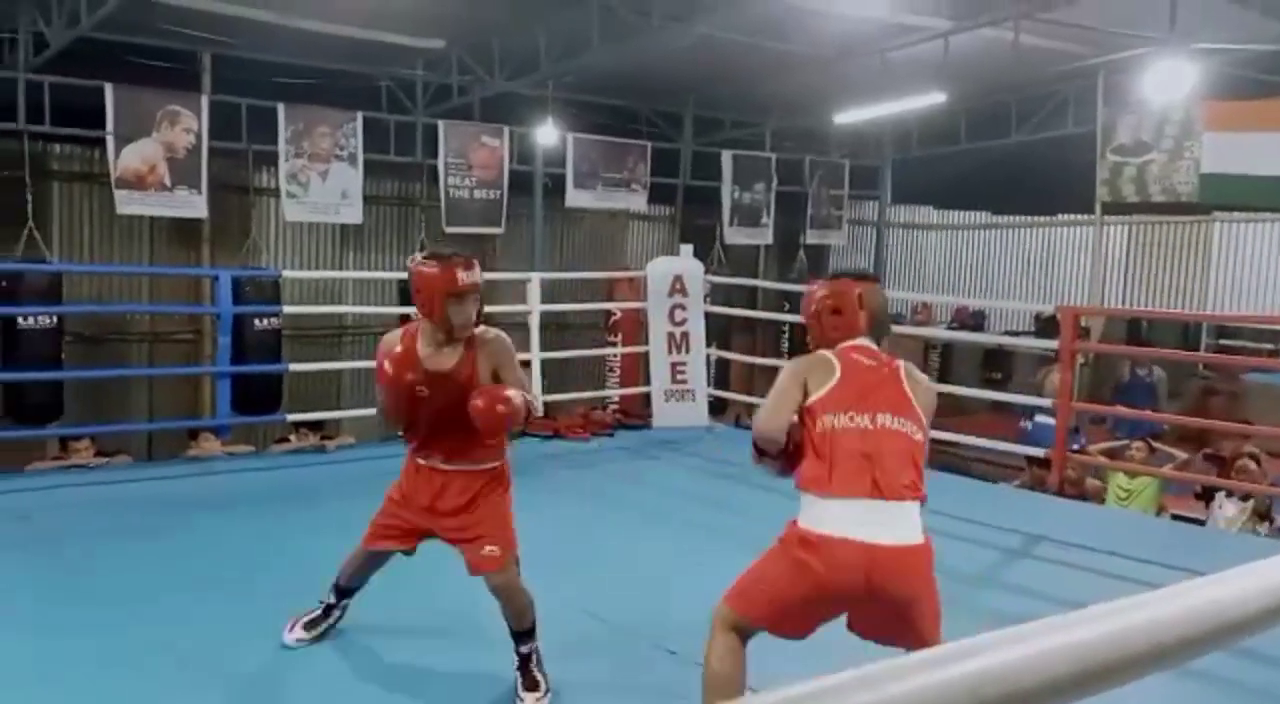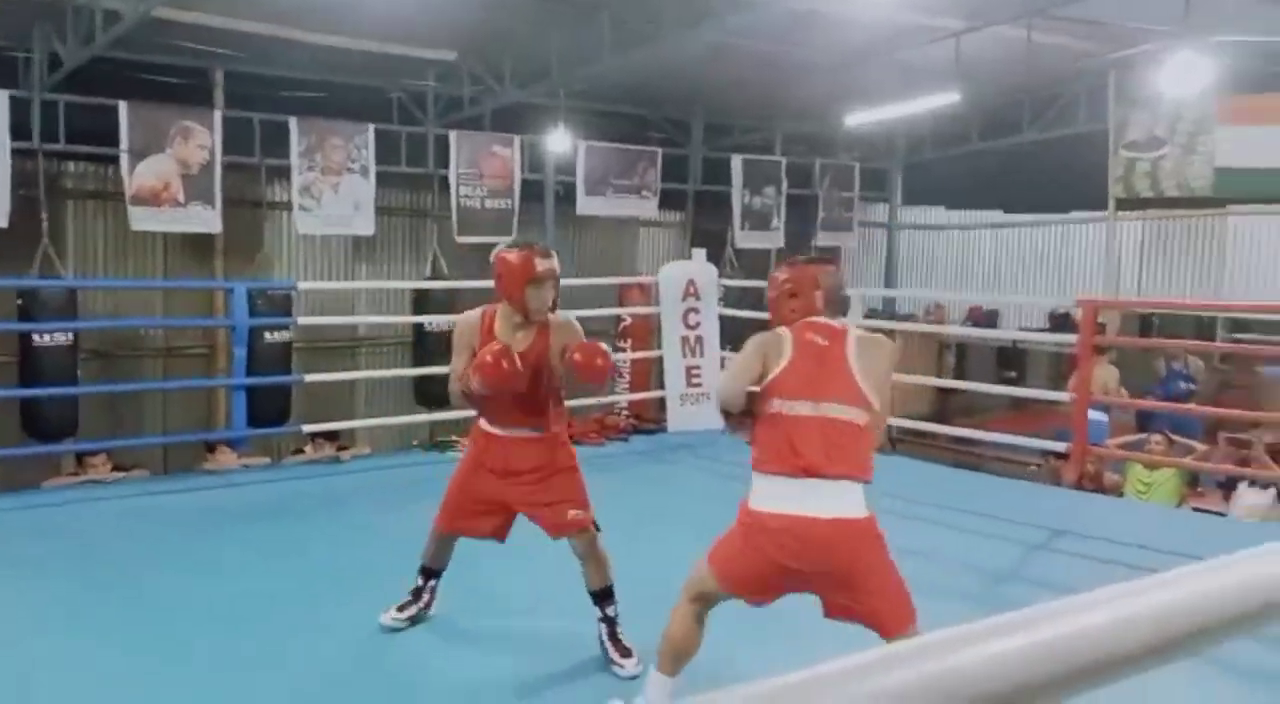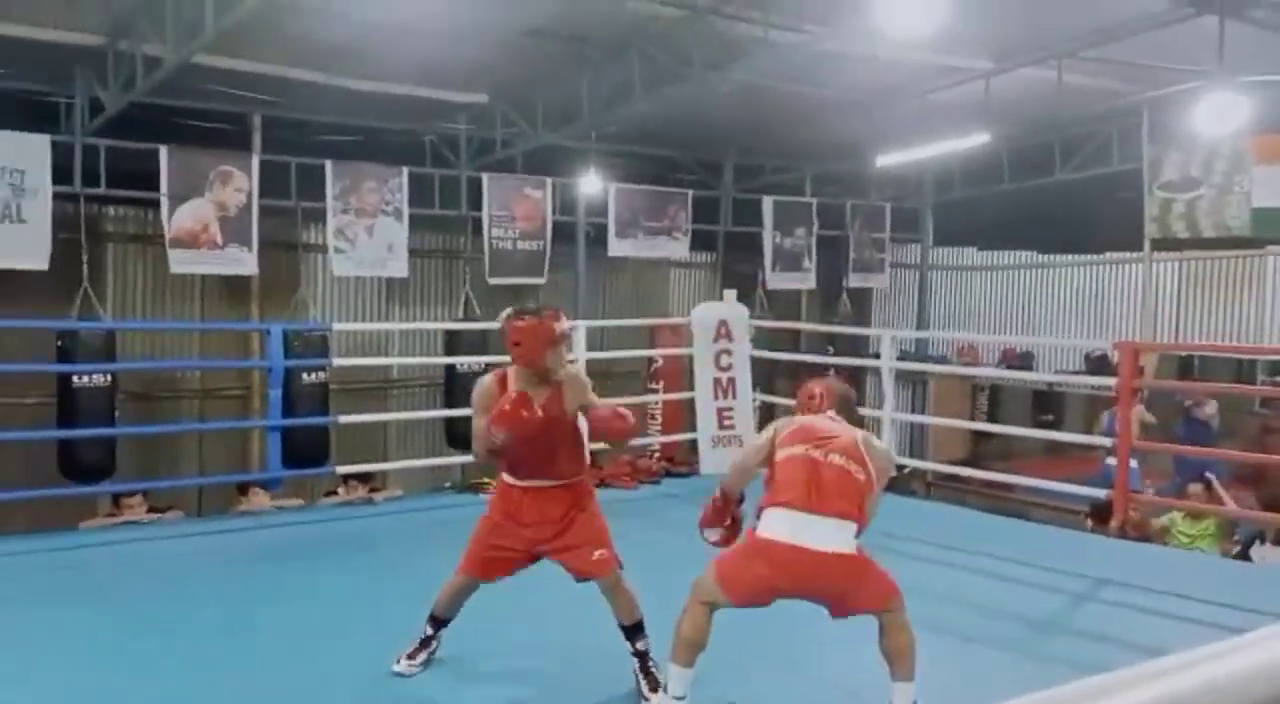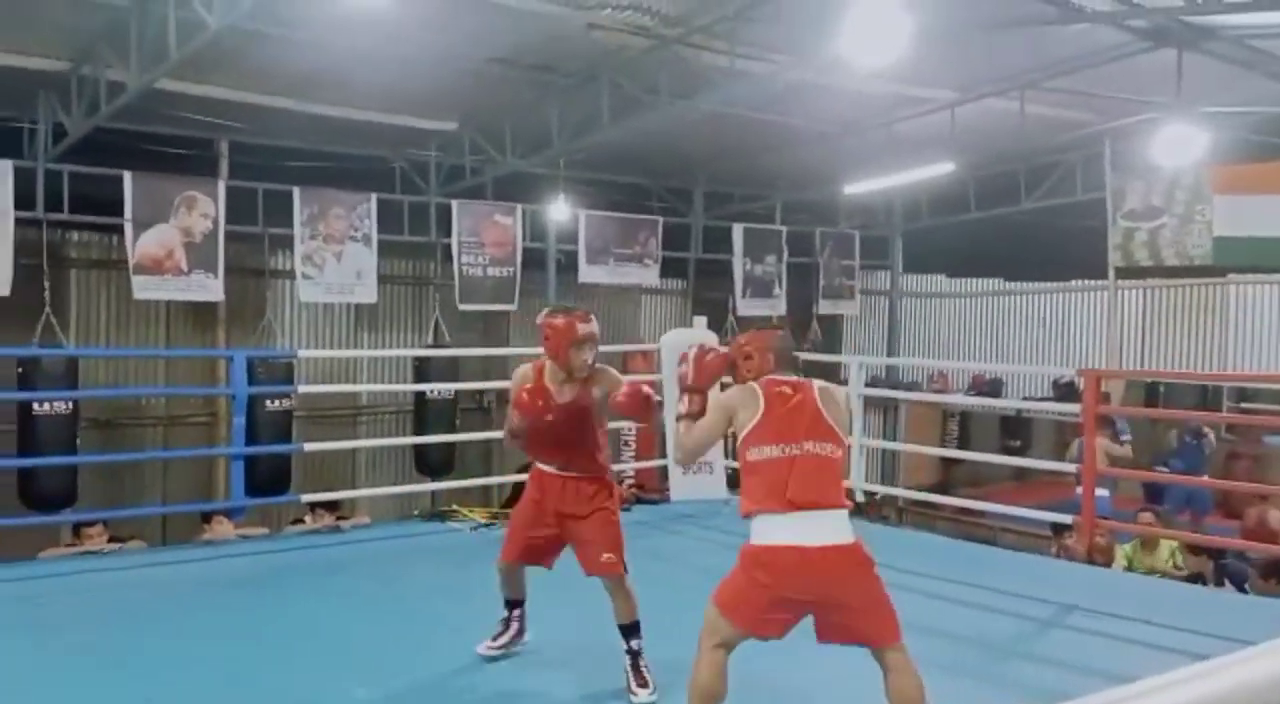
dt=1s
person 1, frame 1
left shoulder: (492, 343)
right shoulder: (397, 345)
left elbow: (521, 396)
right elbow: (390, 421)
left wrist: (515, 405)
right wrist: (392, 397)
left hip: (480, 479)
right hip: (423, 472)
left knee: (502, 577)
right knee: (368, 551)
left ankle: (529, 660)
right ankle: (332, 608)
person 1, frame 2
left shoulder: (563, 327)
right shoulder: (471, 326)
left elbow: (591, 382)
right elbow: (456, 397)
left wrist: (595, 372)
right wrist: (475, 384)
left hip: (546, 451)
right hip: (490, 447)
left knee: (585, 538)
right knee: (444, 527)
left ankle: (610, 627)
right ankle: (424, 593)
person 1, frame 3
left shoulder: (571, 380)
right shoulder: (490, 388)
left elbow: (602, 416)
right elbow: (481, 454)
left wrist: (615, 424)
right wrist: (495, 440)
left hip: (569, 495)
right hip: (516, 497)
left knee: (610, 578)
right knee: (466, 578)
left ankle: (644, 662)
right ankle: (429, 637)
person 1, frame 4
left shoulder: (603, 380)
right shoulder: (526, 378)
left elbow: (639, 412)
right elbow: (514, 441)
left wrist: (647, 405)
right wrist: (518, 425)
left hip: (592, 488)
right hip: (544, 483)
left knee: (614, 575)
right knee: (510, 561)
left ankle: (635, 659)
right ankle: (513, 622)
person 2, frame 1
left shoulder: (809, 367)
right shoulder: (919, 386)
left elbow: (768, 431)
left wrist: (782, 448)
left hip: (824, 543)
right hip: (903, 548)
left knee: (727, 624)
right knee: (924, 650)
person 2, frame 2
left shoulder: (769, 342)
right shoulder: (878, 351)
left elbow: (727, 397)
right elbow: (872, 436)
left wrist: (750, 406)
left hip: (770, 520)
right hip: (847, 524)
left knee: (694, 599)
right knee: (904, 637)
person 2, frame 3
left shoulder: (785, 427)
right shoulder: (873, 448)
left elbow: (740, 468)
right elbow: (856, 518)
left wrist: (723, 503)
left hip: (776, 549)
right hip: (840, 557)
left knee: (701, 597)
right knee: (893, 607)
person 2, frame 4
left shoulder: (741, 396)
right shoulder: (832, 397)
left elbow: (684, 453)
left wrist: (691, 397)
left hip: (771, 554)
right hip: (838, 551)
left knee: (714, 644)
right knee: (892, 651)
